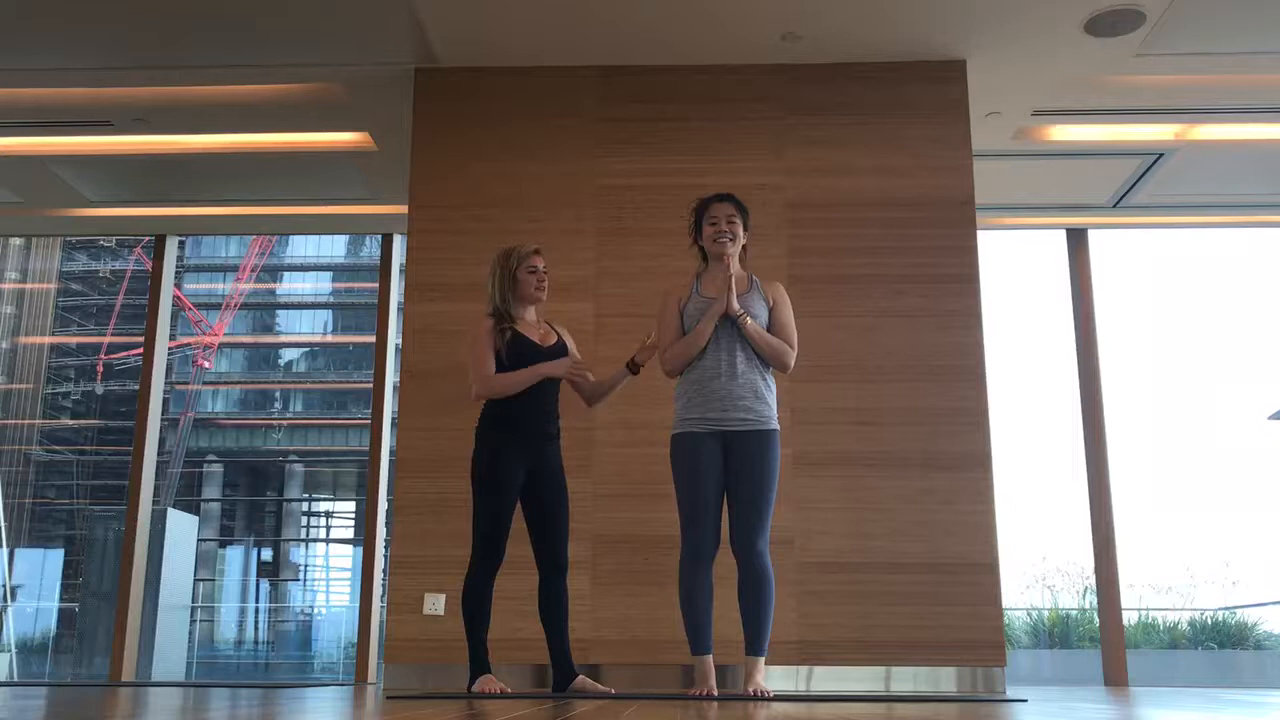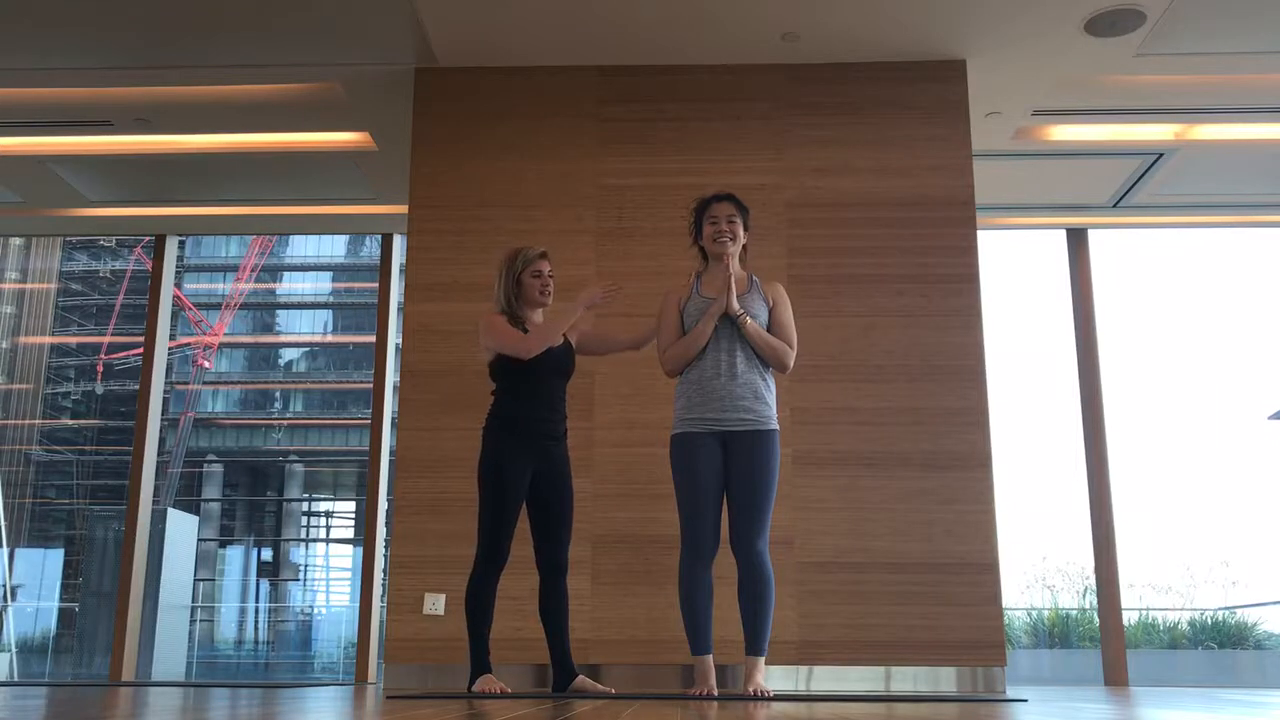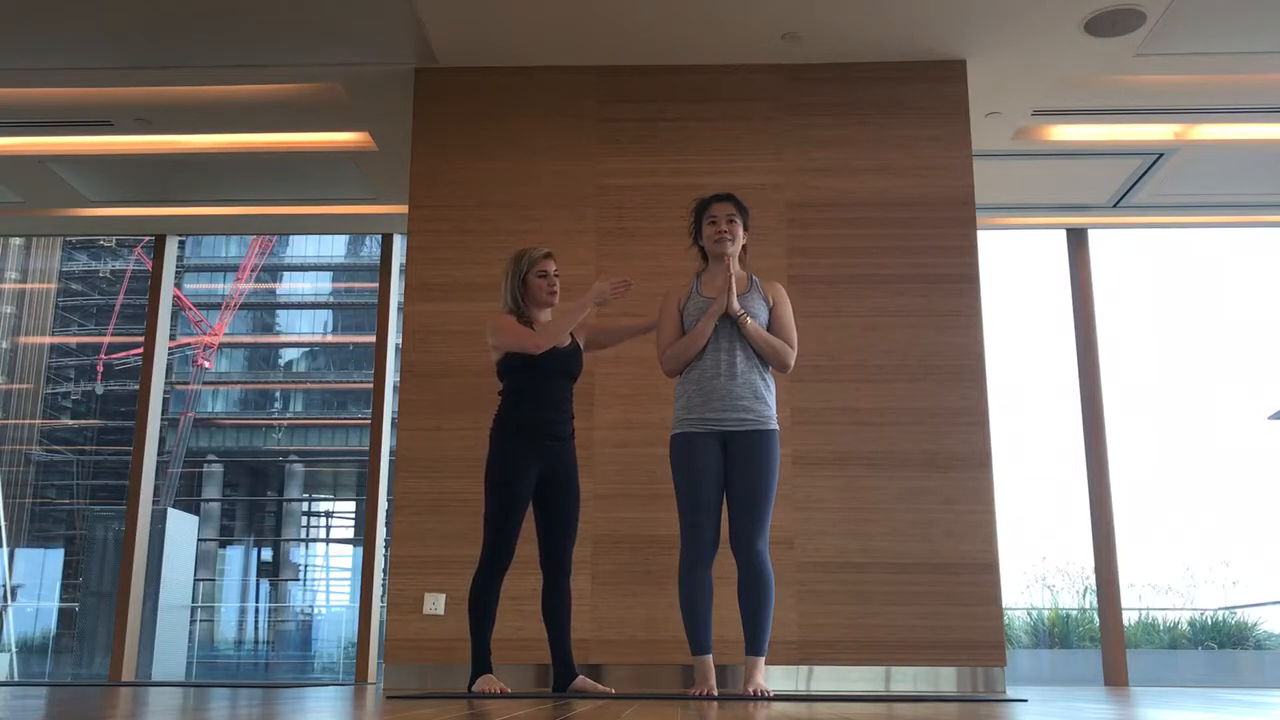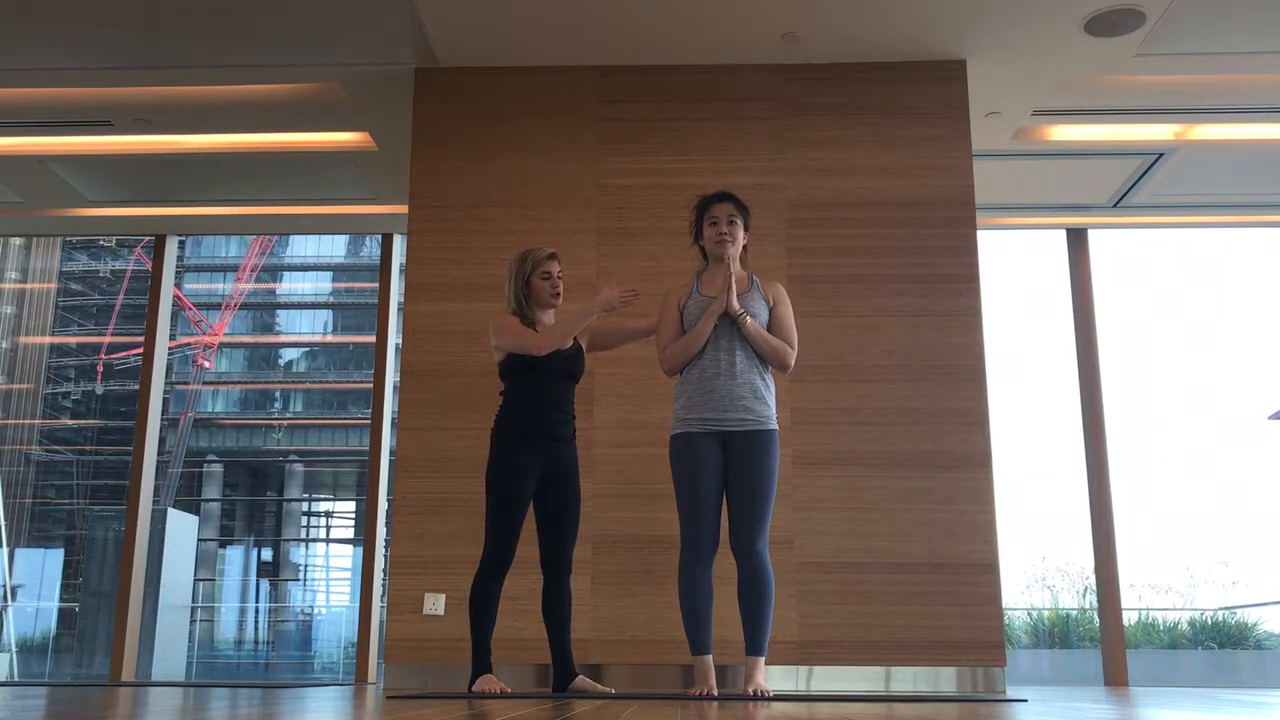
dt=0.5s
person 1, frame 1
left shoulder: (769, 292)
right shoulder: (681, 297)
left elbow: (787, 359)
right elbow: (670, 363)
left wrist: (739, 314)
right wrist: (713, 313)
left hip: (755, 427)
right hip: (696, 429)
left knee: (752, 547)
right knee: (699, 547)
left ankle: (755, 666)
right ankle: (703, 667)
person 1, frame 2
left shoulder: (769, 293)
right shoulder: (681, 297)
left elbow: (786, 359)
right elbow: (670, 363)
left wrist: (740, 314)
right wrist: (713, 314)
left hip: (755, 428)
right hip: (695, 430)
left knee: (751, 547)
right knee: (698, 547)
left ankle: (755, 668)
right ankle: (703, 668)
person 1, frame 3
left shoulder: (770, 292)
right shoulder: (680, 297)
left elbow: (787, 359)
right elbow: (669, 363)
left wrist: (739, 314)
right wrist: (713, 313)
left hip: (755, 427)
right hip: (695, 429)
left knee: (752, 547)
right knee: (698, 547)
left ankle: (755, 667)
right ankle: (703, 667)
person 1, frame 4
left shoulder: (770, 293)
right shoulder: (681, 297)
left elbow: (787, 359)
right elbow: (669, 362)
left wrist: (739, 313)
right wrist: (712, 313)
left hip: (755, 428)
right hip: (695, 429)
left knee: (751, 547)
right knee: (698, 547)
left ankle: (756, 667)
right ankle: (703, 668)
person 2, frame 1
left shoulder: (560, 335)
right shoulder: (492, 329)
left elbow: (589, 395)
right elbow: (482, 387)
left wrist: (631, 366)
right wrist: (544, 369)
left hip: (546, 452)
right hip: (500, 449)
left knee: (555, 562)
right knee: (487, 557)
left ankle: (565, 671)
right ankle: (479, 670)
person 2, frame 2
left shoulder: (568, 333)
right shoulder: (495, 326)
left elbow: (631, 342)
right elbow: (529, 347)
right wrist: (580, 306)
left hip: (552, 451)
right hip: (507, 447)
left knee: (555, 563)
right knee: (492, 557)
left ankle: (565, 671)
right ankle: (480, 670)
person 2, frame 3
left shoulder: (578, 332)
right shoulder: (503, 326)
left elbow: (640, 328)
right elbow: (538, 343)
right wrist: (589, 301)
left hip: (560, 451)
right hip: (515, 447)
left knee: (559, 563)
right knee: (497, 556)
left ankle: (565, 671)
right ankle: (481, 670)
person 2, frame 4
left shoulder: (580, 333)
right shoulder: (505, 326)
left elbow: (640, 330)
right elbow: (540, 346)
right wrist: (595, 305)
left hip: (562, 451)
right hip: (516, 447)
left knee: (559, 564)
right knee: (498, 557)
left ankle: (565, 671)
right ankle: (481, 669)
